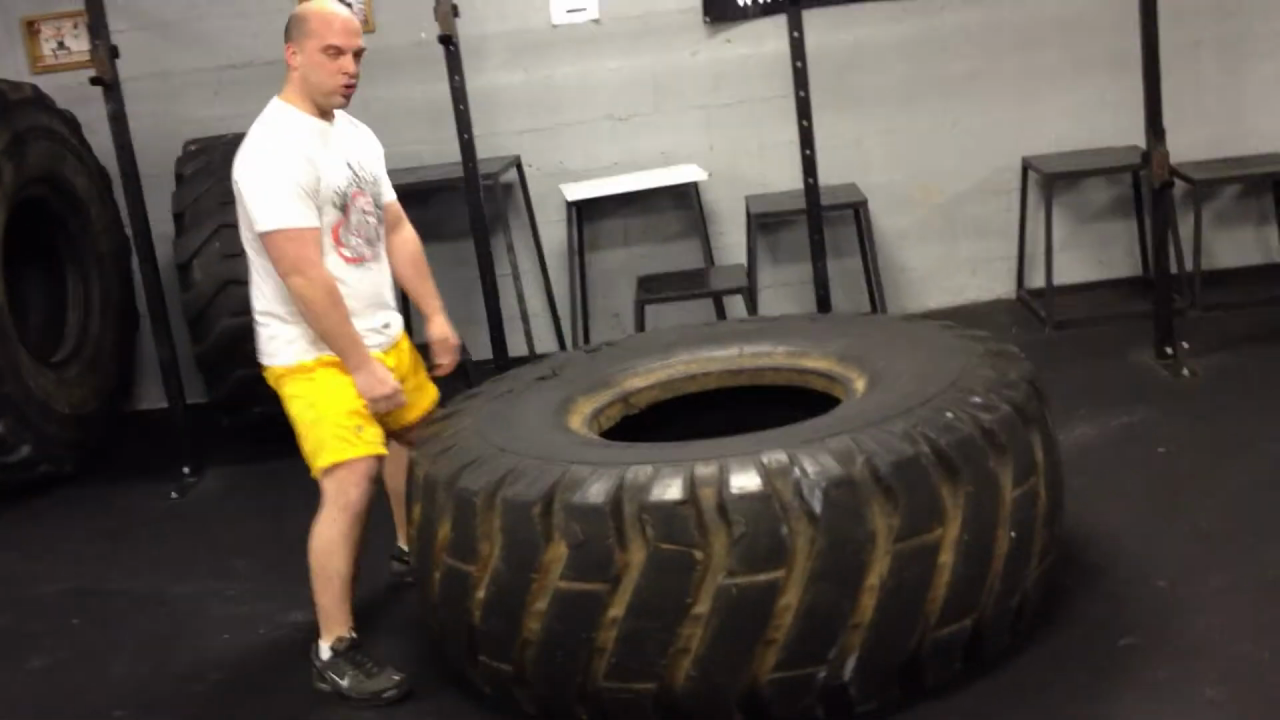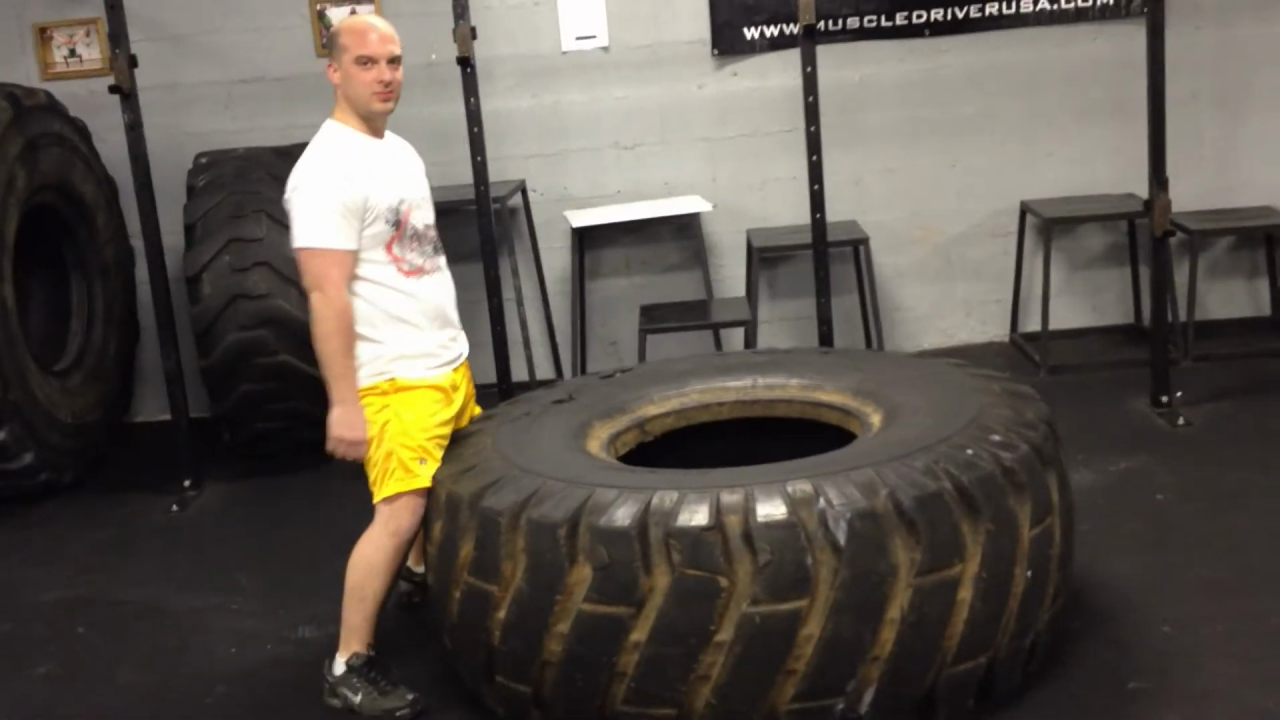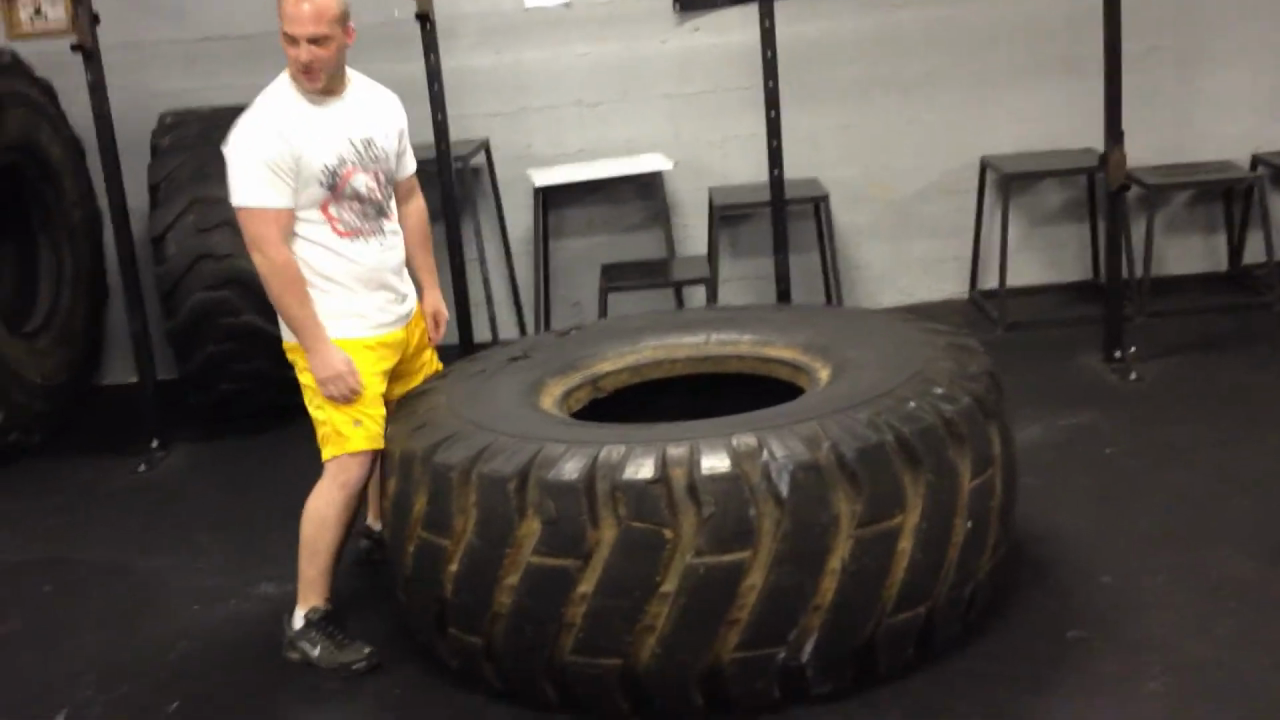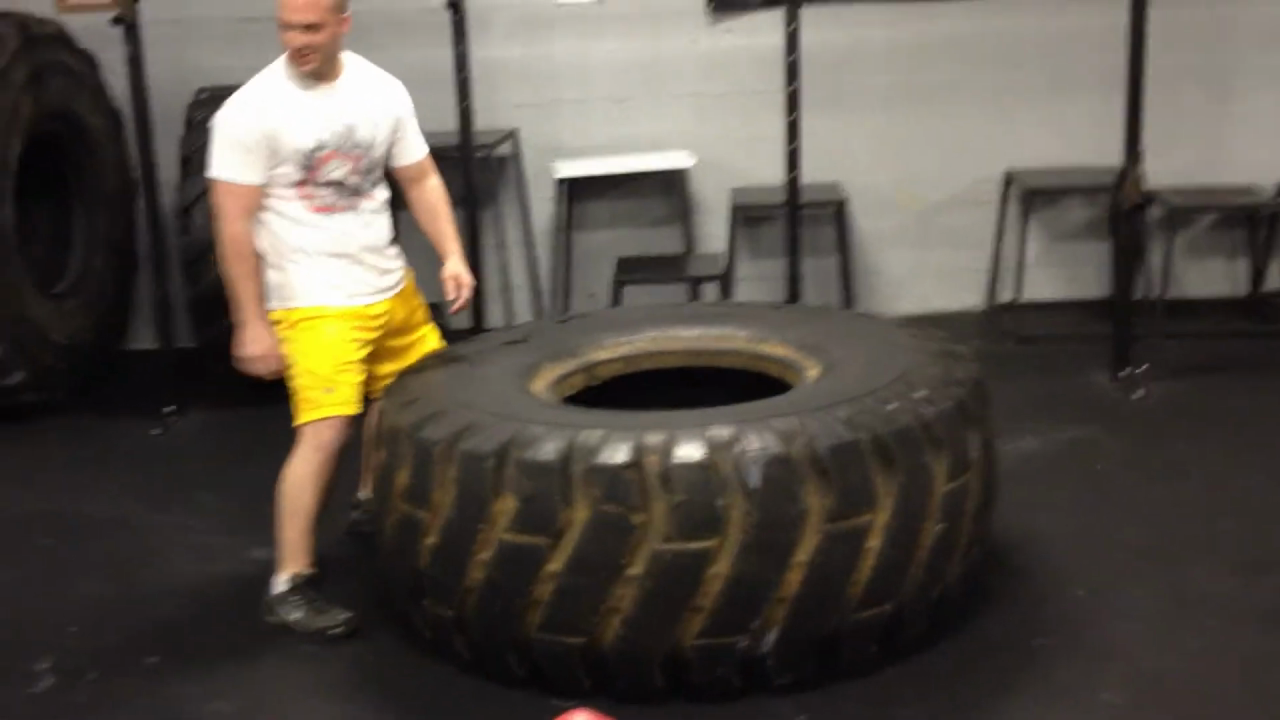
dt=0.7s
person 1, frame 1
left shoulder: (357, 135)
right shoulder: (275, 149)
left elbow: (395, 229)
right elbow: (304, 276)
left wrist: (433, 317)
right wrist: (360, 368)
left hip: (381, 334)
right hip: (313, 354)
left knee: (415, 432)
right knee: (349, 489)
left ankle: (413, 550)
right ankle: (334, 651)
person 1, frame 2
left shoulder: (400, 152)
right shoulder: (328, 171)
right elbow: (327, 296)
right wrist: (344, 402)
left hip: (447, 357)
right hip: (396, 376)
right knee: (401, 511)
left ankle: (422, 571)
person 1, frame 3
left shoulder: (381, 104)
right shoulder: (264, 130)
right elbow: (270, 250)
left wrist: (430, 289)
right wrist: (317, 347)
left hip: (401, 313)
right hip: (337, 333)
right knee: (349, 467)
left ankle: (381, 528)
right ankle: (307, 622)
person 1, frame 4
left shoulder: (381, 90)
right shoulder: (252, 110)
left elbow: (420, 179)
right elbow: (234, 224)
left wrist: (452, 255)
right wrist: (251, 322)
left hip: (391, 283)
right hip: (317, 302)
right knee: (324, 433)
left ankle: (373, 499)
right ankle: (289, 585)
